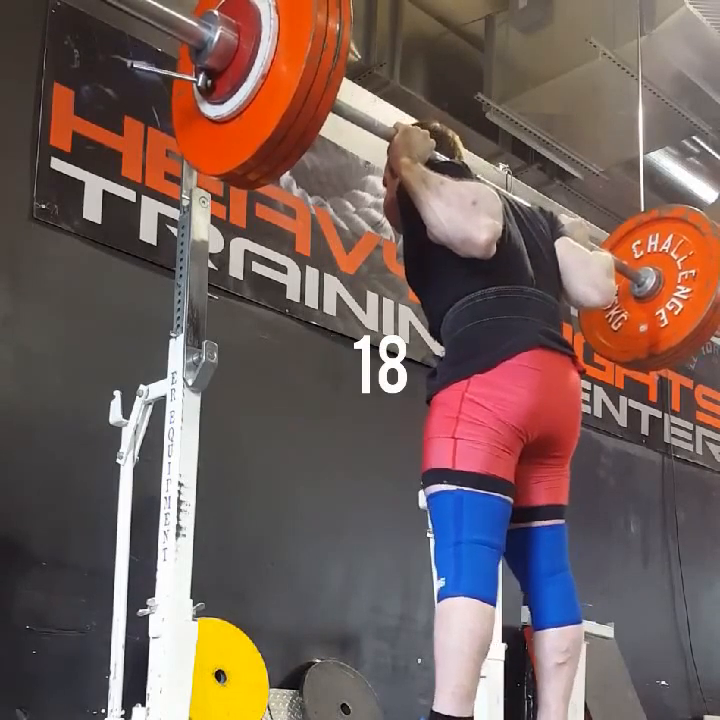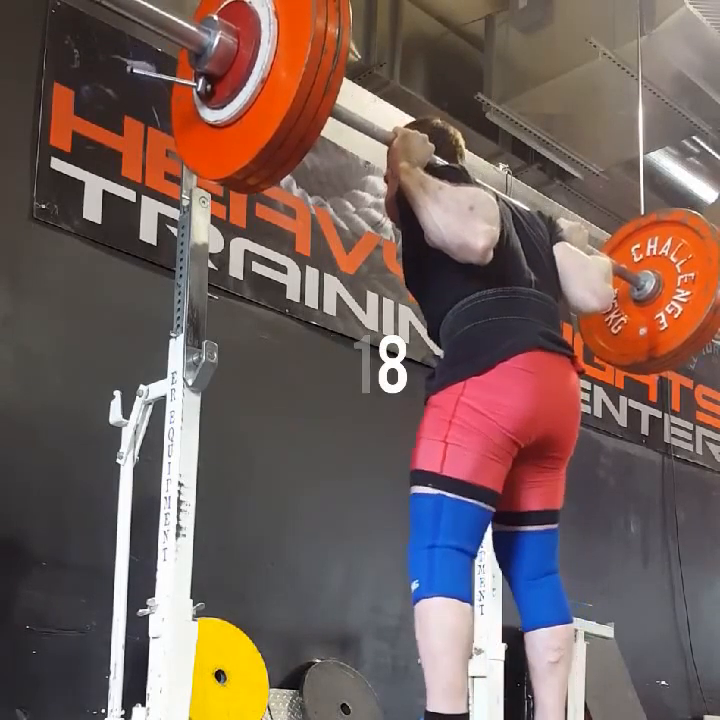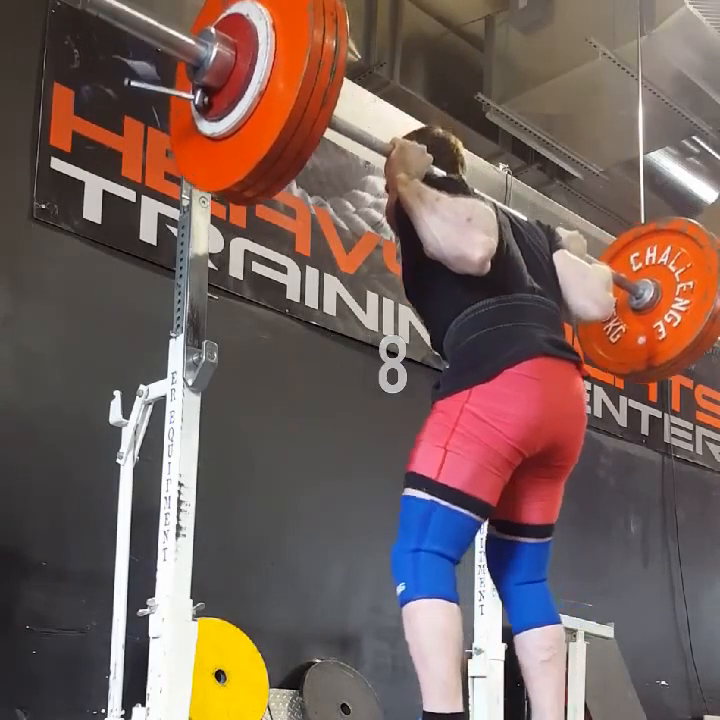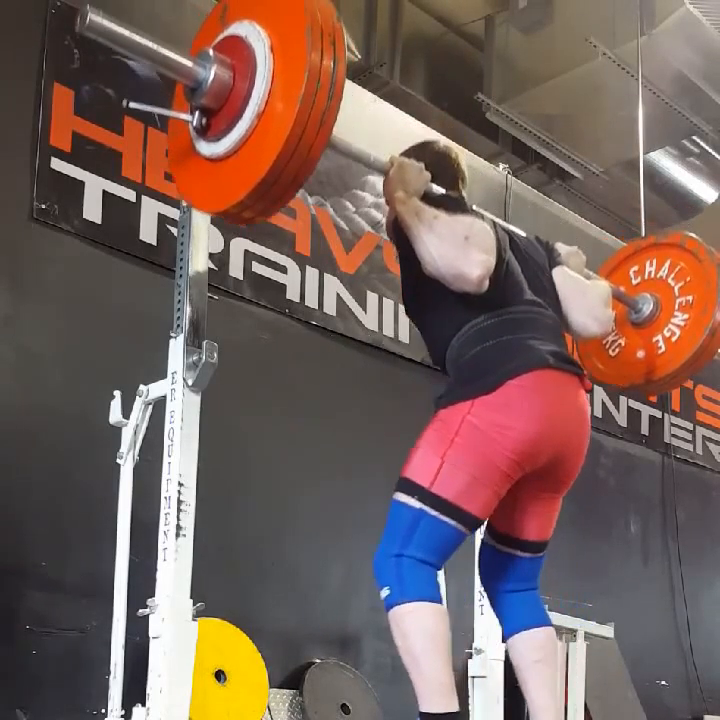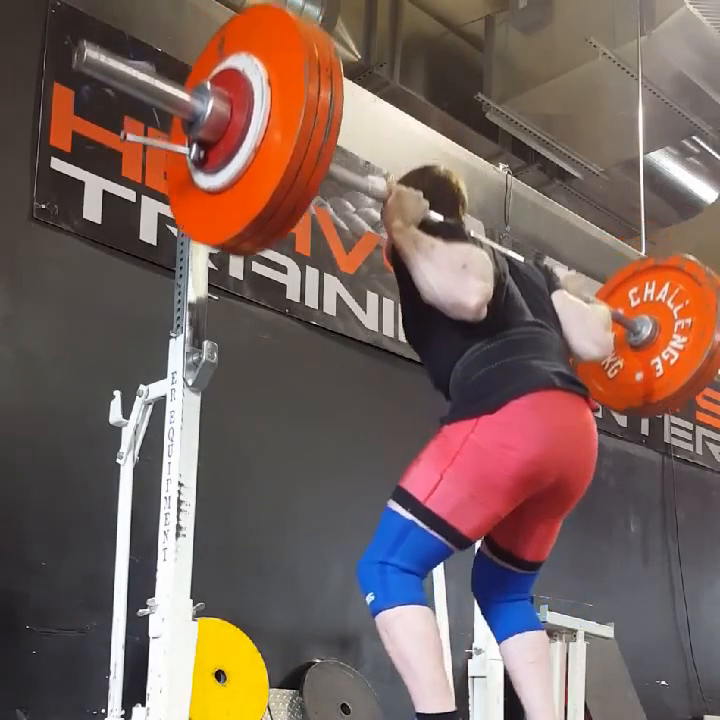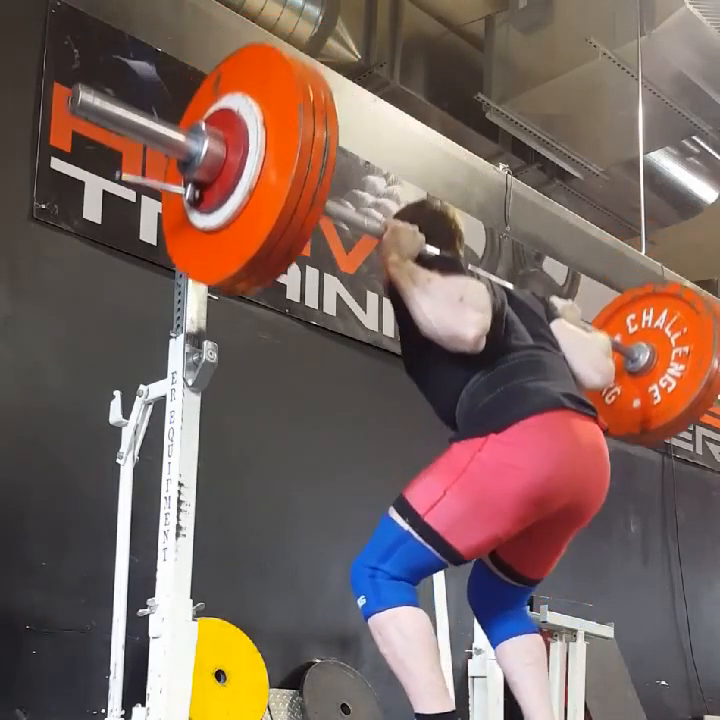
dt=0.2s
person 1, frame 1
left shoulder: (439, 179)
right shoulder: (527, 212)
left elbow: (477, 232)
right elbow: (597, 287)
left wrist: (410, 165)
right wrist: (574, 240)
left hip: (490, 377)
right hip: (555, 383)
left knee: (464, 556)
right knee: (545, 569)
person 1, frame 2
left shoulder: (431, 186)
right shoulder: (525, 215)
left elbow: (474, 236)
right elbow: (595, 293)
left wrist: (407, 168)
right wrist: (577, 245)
left hip: (490, 378)
right hip: (554, 386)
left knee: (438, 556)
right knee: (533, 568)
person 1, frame 3
left shoulder: (430, 197)
right shoulder: (524, 225)
left elbow: (472, 249)
right elbow: (597, 302)
left wrist: (406, 180)
right wrist: (572, 253)
left hip: (497, 385)
right hip: (560, 395)
left knee: (421, 558)
right knee: (522, 573)
person 1, frame 4
left shoulder: (431, 214)
right shoulder: (523, 241)
left elbow: (470, 268)
right elbow: (596, 318)
left wrist: (405, 200)
right wrist: (572, 270)
left hip: (502, 398)
right hip: (565, 409)
left knee: (404, 562)
right knee: (512, 579)
person 1, frame 5
left shoulder: (432, 240)
right shoulder: (522, 265)
left elbow: (467, 295)
right elbow: (596, 341)
left wrist: (403, 228)
right wrist: (568, 293)
left hip: (509, 418)
right hip: (572, 431)
left knee: (388, 568)
right knee: (503, 587)
person 1, frame 6
left shoulder: (429, 276)
right shoulder: (516, 296)
left elbow: (466, 328)
right elbow: (598, 370)
left wrist: (397, 262)
right wrist: (569, 323)
left hip: (520, 442)
right hip: (584, 454)
left knee: (379, 574)
right knee: (498, 596)
